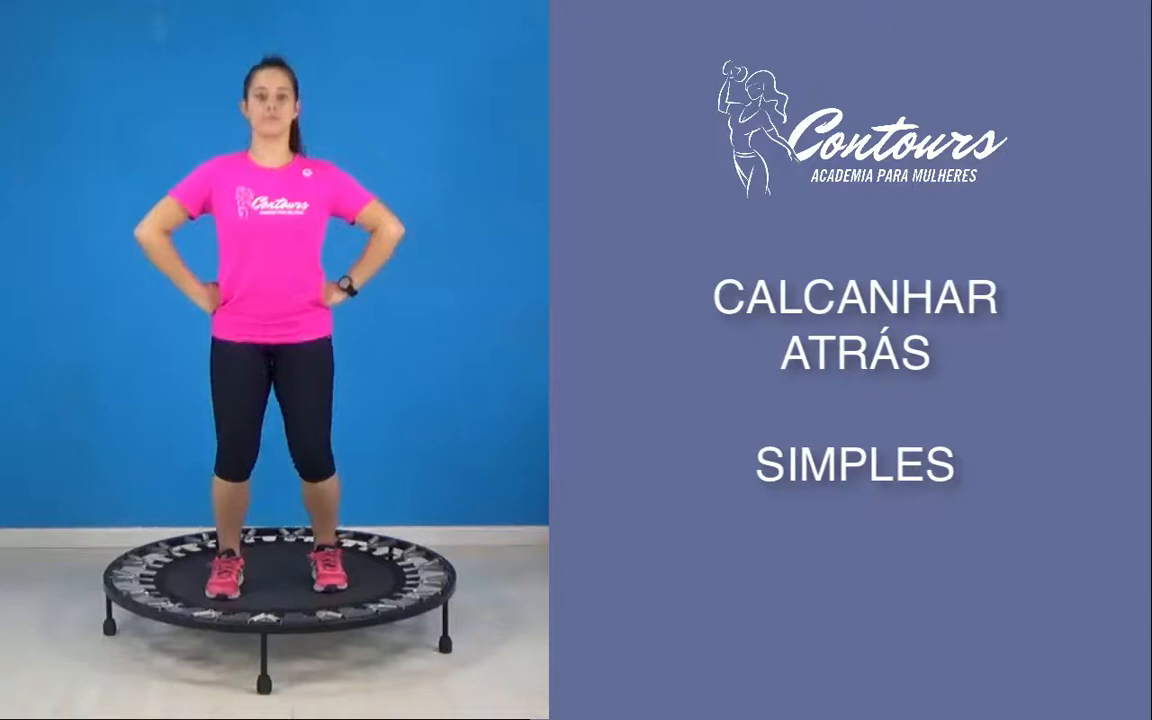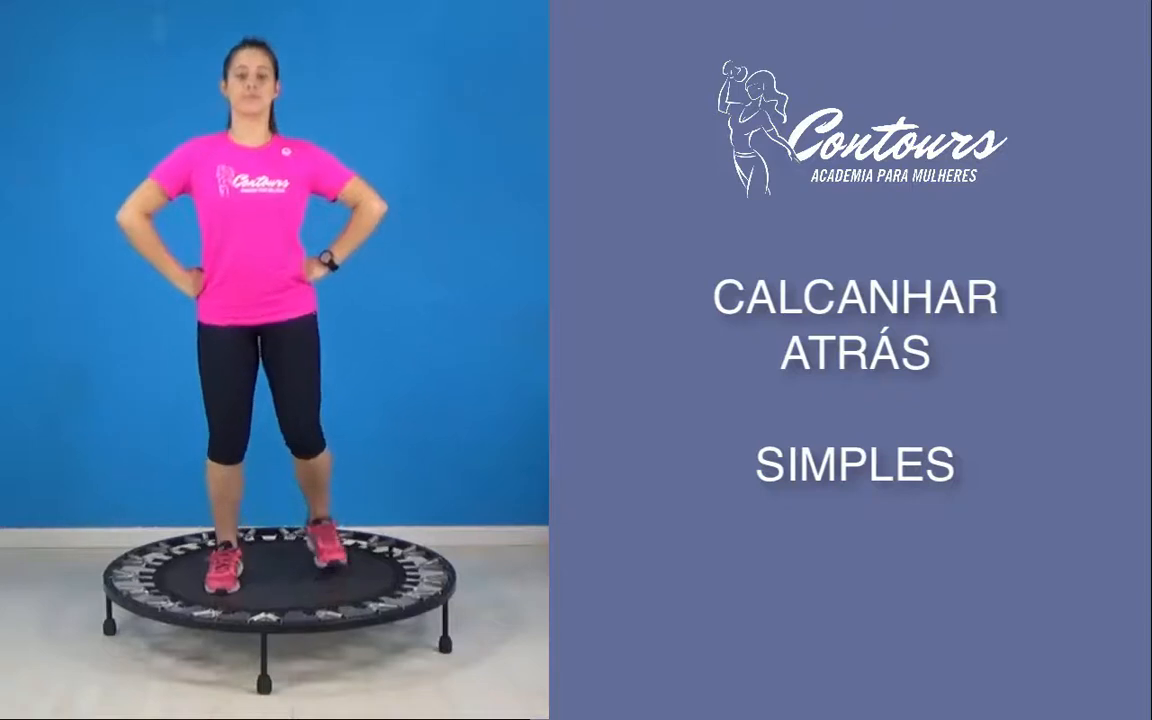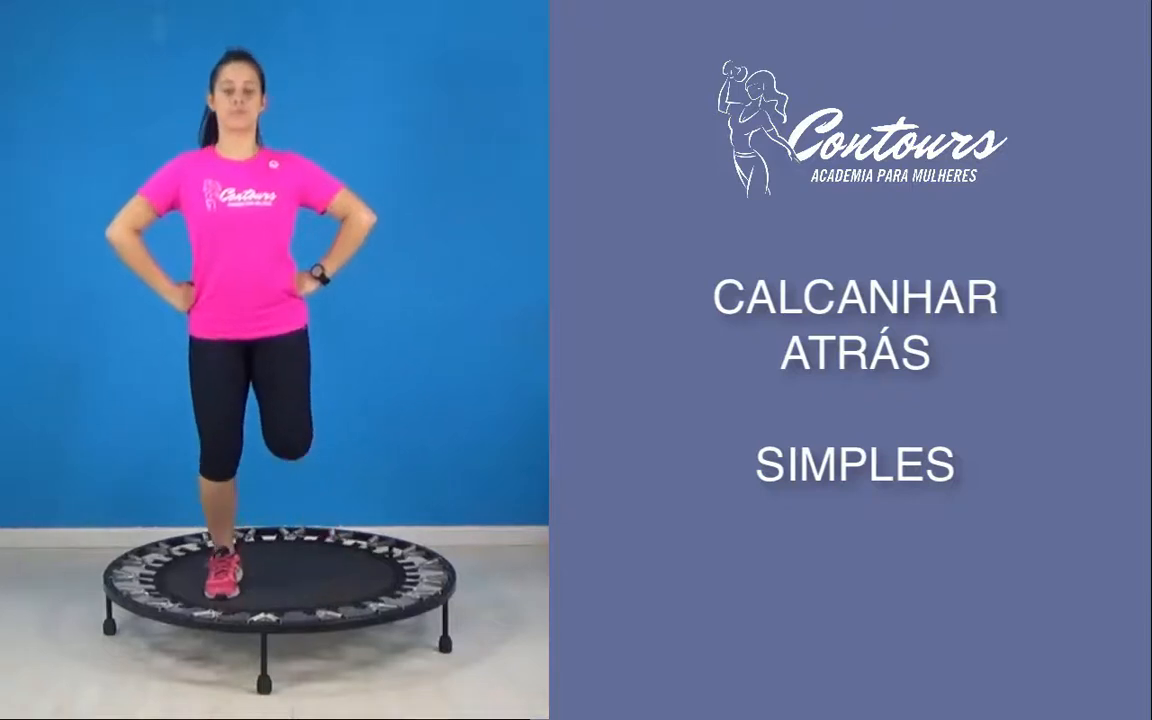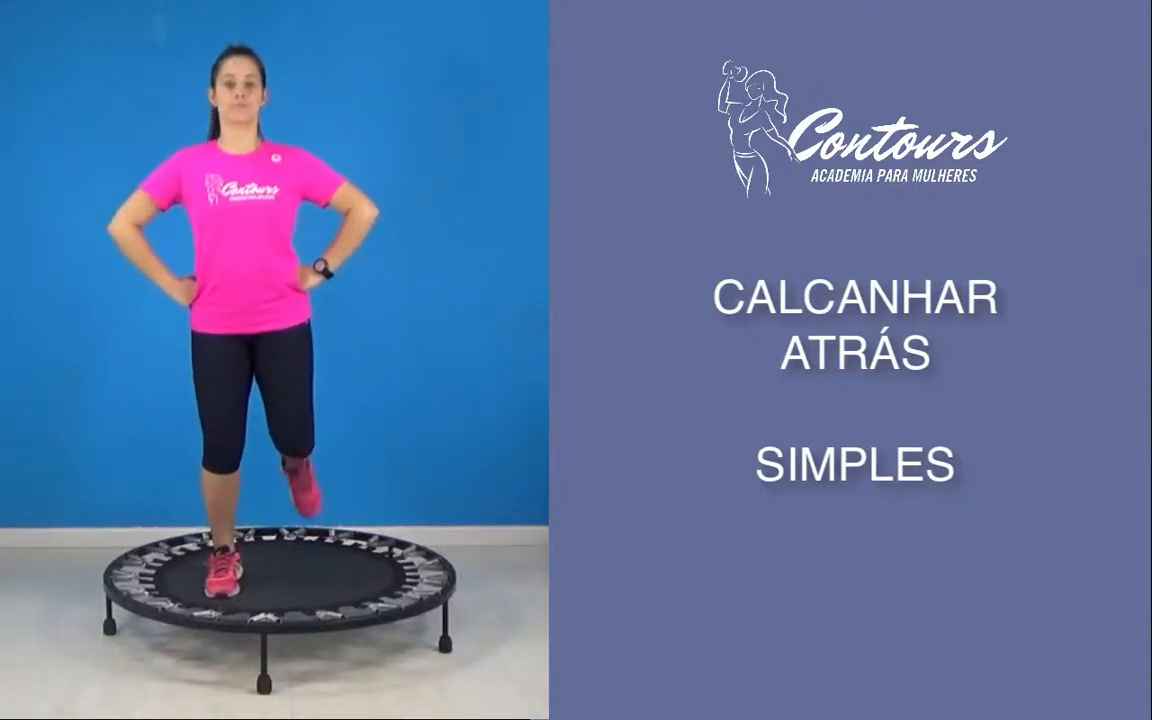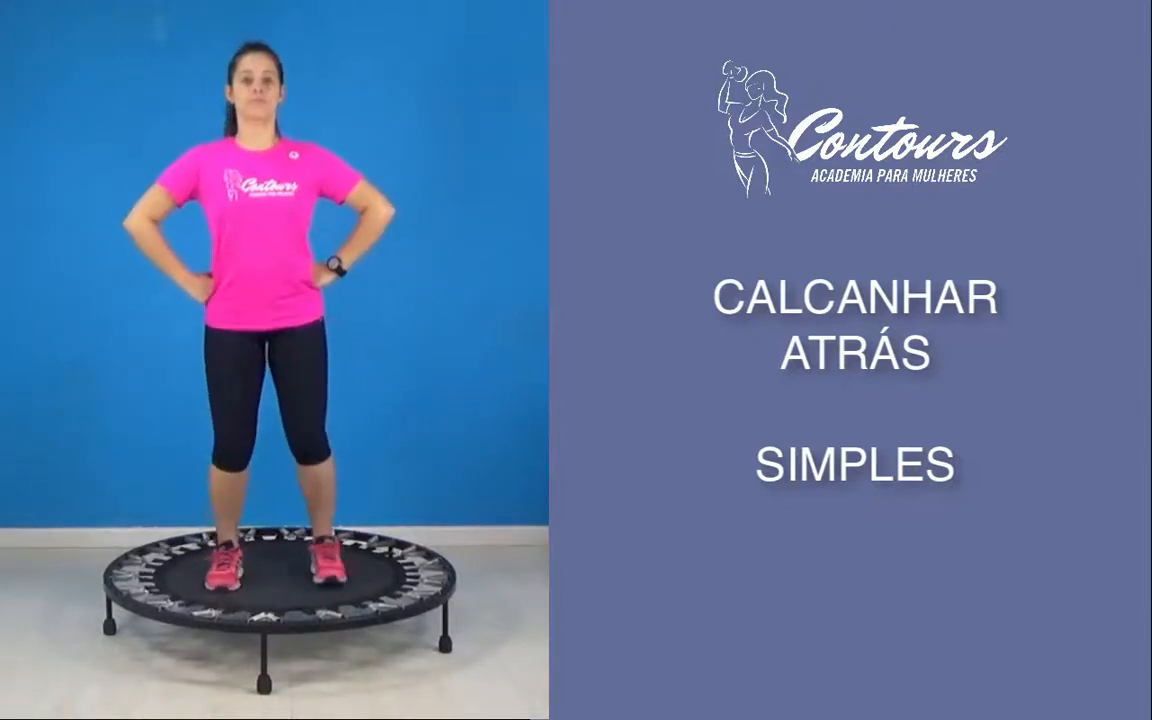
dt=0.2s
person 1, frame 1
left shoulder: (323, 178)
right shoulder: (217, 174)
left elbow: (390, 230)
right elbow: (150, 231)
left wrist: (346, 286)
right wrist: (198, 292)
left hip: (306, 339)
right hip: (236, 340)
left knee: (313, 456)
right knee: (235, 457)
left ankle: (326, 550)
right ankle: (228, 556)
person 1, frame 2
left shoulder: (304, 157)
right shoulder: (197, 155)
left elbow: (372, 205)
right elbow: (131, 215)
left wrist: (327, 262)
right wrist: (180, 276)
left hip: (291, 316)
right hip: (221, 320)
left knee: (303, 432)
right knee: (226, 438)
left ankle: (321, 524)
right ankle: (226, 549)
person 1, frame 3
left shoulder: (291, 169)
right shoulder: (184, 170)
left elbow: (361, 217)
right elbow: (121, 231)
left wrist: (318, 275)
right wrist: (170, 290)
left hip: (282, 330)
right hip: (212, 335)
left knee: (290, 441)
right knee: (219, 453)
left ankle: (284, 423)
right ankle: (223, 555)
person 1, frame 4
left shoulder: (293, 164)
right shoulder: (187, 164)
left elbow: (363, 211)
right elbow: (123, 226)
left wrist: (322, 270)
right wrist: (174, 285)
left hip: (285, 325)
right hip: (215, 330)
left knee: (294, 437)
right knee: (221, 447)
left ankle: (296, 468)
right ankle: (224, 553)
person 1, frame 5
left shoulder: (311, 160)
right shoulder: (204, 160)
left elbow: (379, 210)
right elbow: (139, 221)
left wrist: (335, 267)
right wrist: (190, 281)
left hip: (299, 323)
right hip: (230, 325)
left knee: (309, 440)
right knee: (232, 444)
left ankle: (325, 543)
right ankle: (227, 549)
